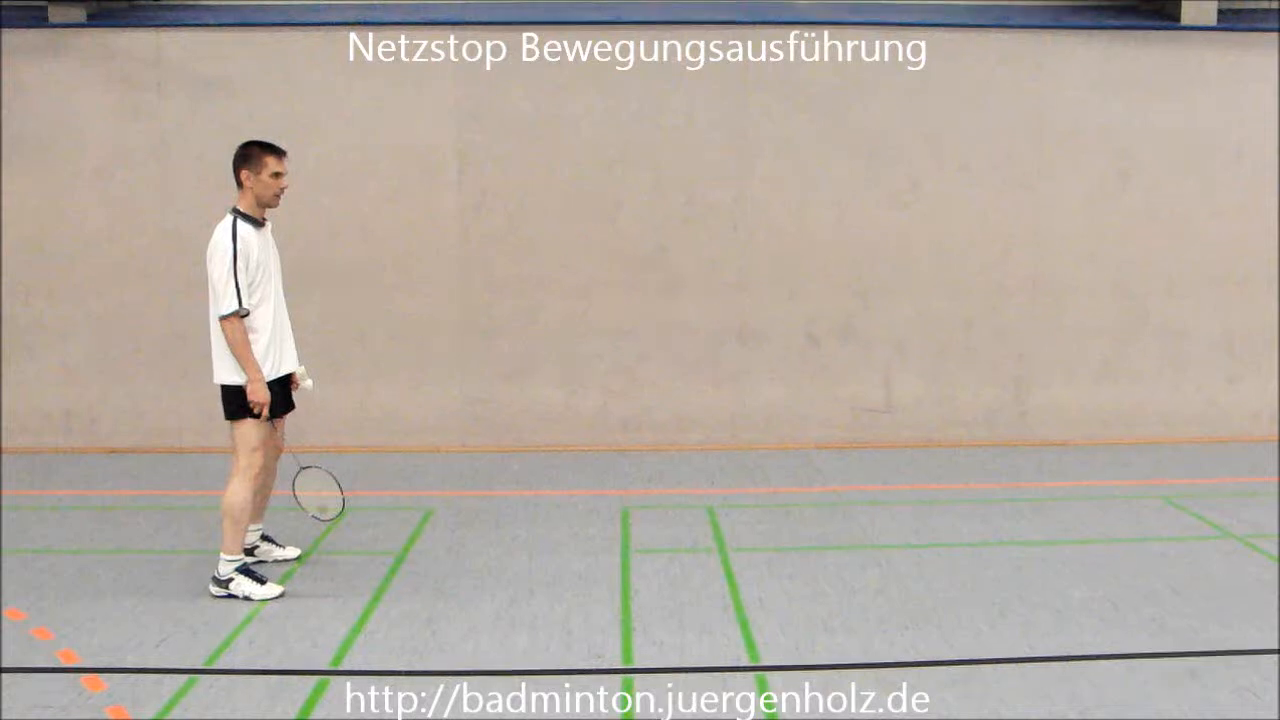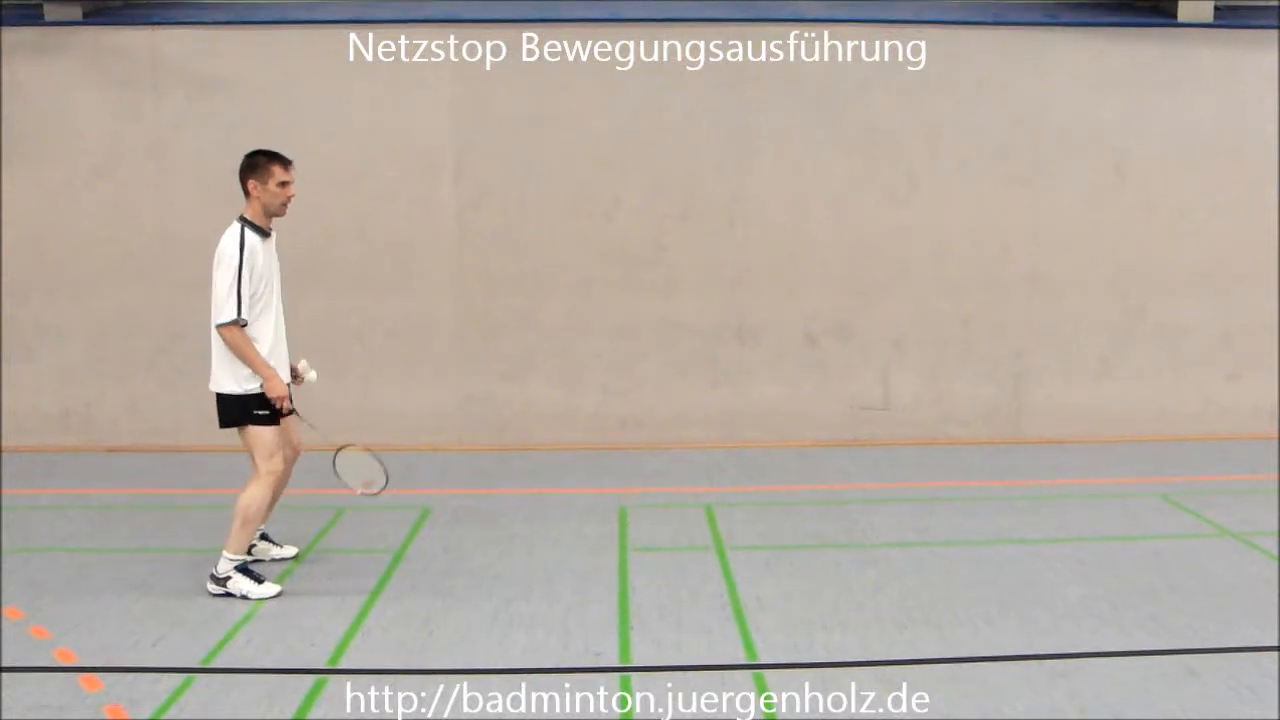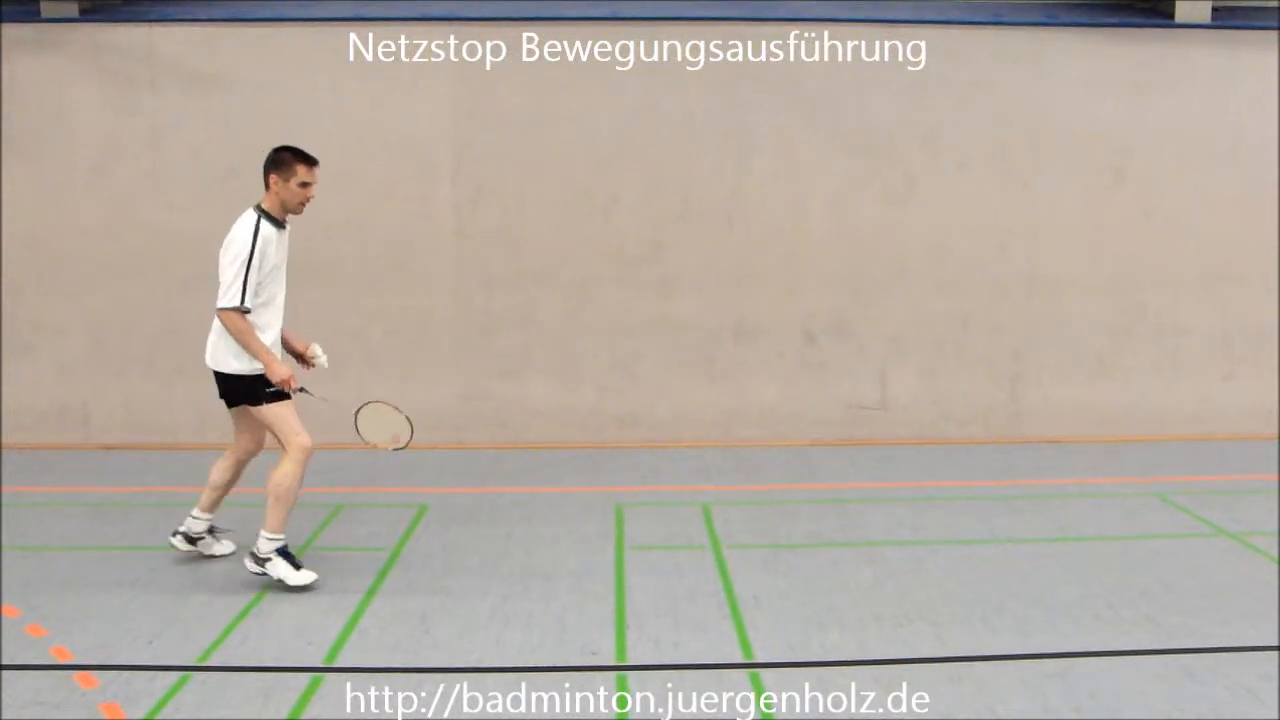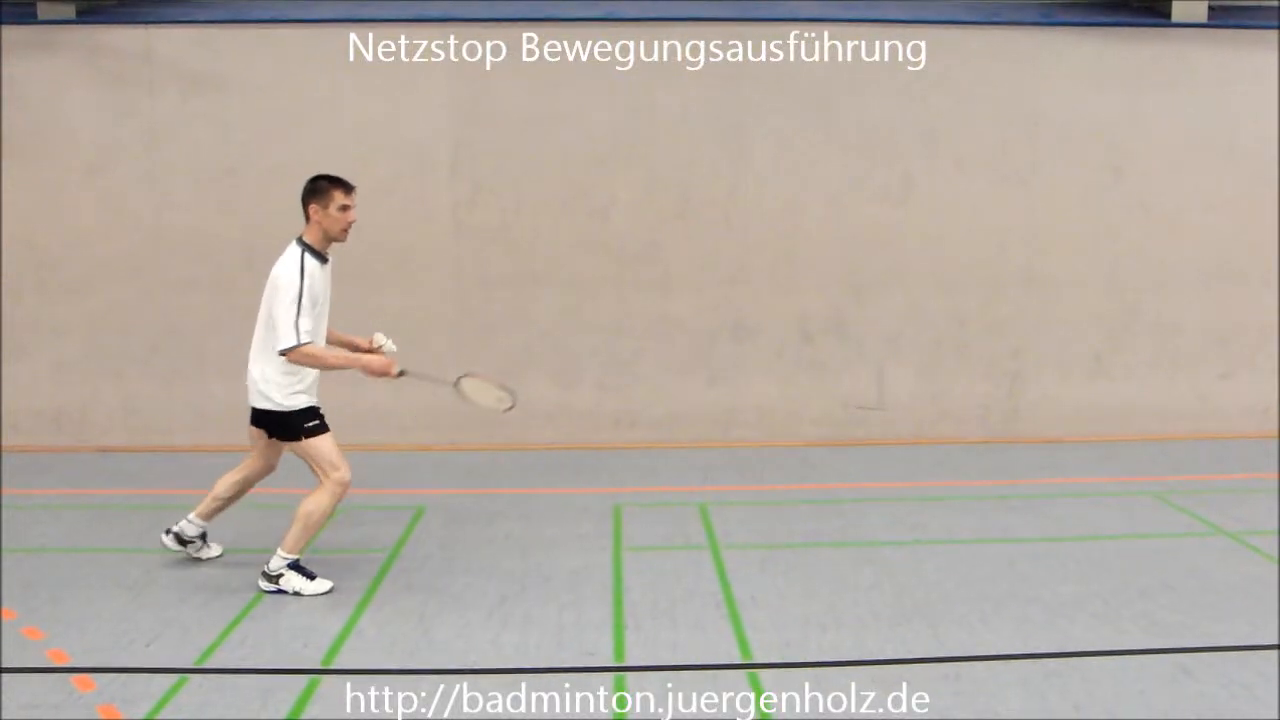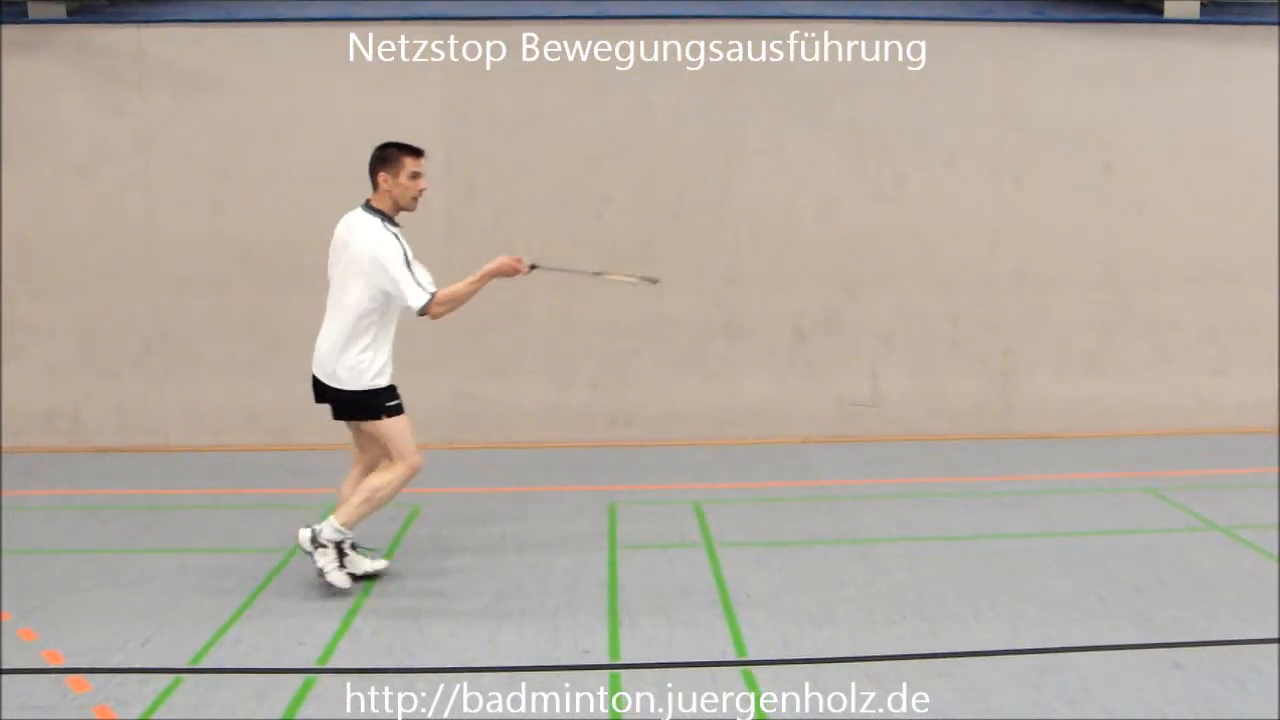
dt=1s
person 1, frame 1
left shoulder: (262, 230)
right shoulder: (231, 237)
right elbow: (229, 316)
left wrist: (284, 363)
right wrist: (254, 377)
left hip: (272, 370)
right hip: (248, 377)
left knee: (271, 453)
right knee: (249, 465)
left ankle: (253, 539)
right ankle: (228, 571)
person 1, frame 2
left shoulder: (266, 238)
right shoulder: (237, 246)
right elbow: (227, 325)
left wrist: (282, 365)
right wrist: (267, 375)
left hip: (267, 375)
right hip: (246, 383)
left knee: (288, 451)
right knee: (269, 468)
left ankle: (253, 537)
right ankle: (227, 570)
person 1, frame 3
left shoulder: (276, 229)
right shoulder: (251, 236)
right elbow: (228, 311)
left wrist: (289, 343)
right wrist: (271, 361)
left hip: (251, 361)
right hip: (244, 364)
left knee: (247, 446)
right knee: (298, 445)
left ankle: (196, 528)
right ankle: (269, 551)
person 1, frame 4
left shoulder: (315, 260)
right shoulder: (297, 270)
right elbow: (295, 350)
left wrist: (354, 342)
right wrist: (360, 363)
left hip: (275, 390)
right hip: (285, 395)
left knee: (258, 466)
right knee: (337, 477)
left ankle: (187, 531)
right ankle: (280, 569)
person 1, frame 5
left shoulder: (351, 223)
right shoulder: (382, 243)
right elbow: (433, 305)
right wrist: (491, 272)
left hip: (336, 366)
right hip: (358, 373)
left knee: (371, 456)
right knee: (405, 461)
left ankle: (335, 548)
right ankle: (329, 533)
